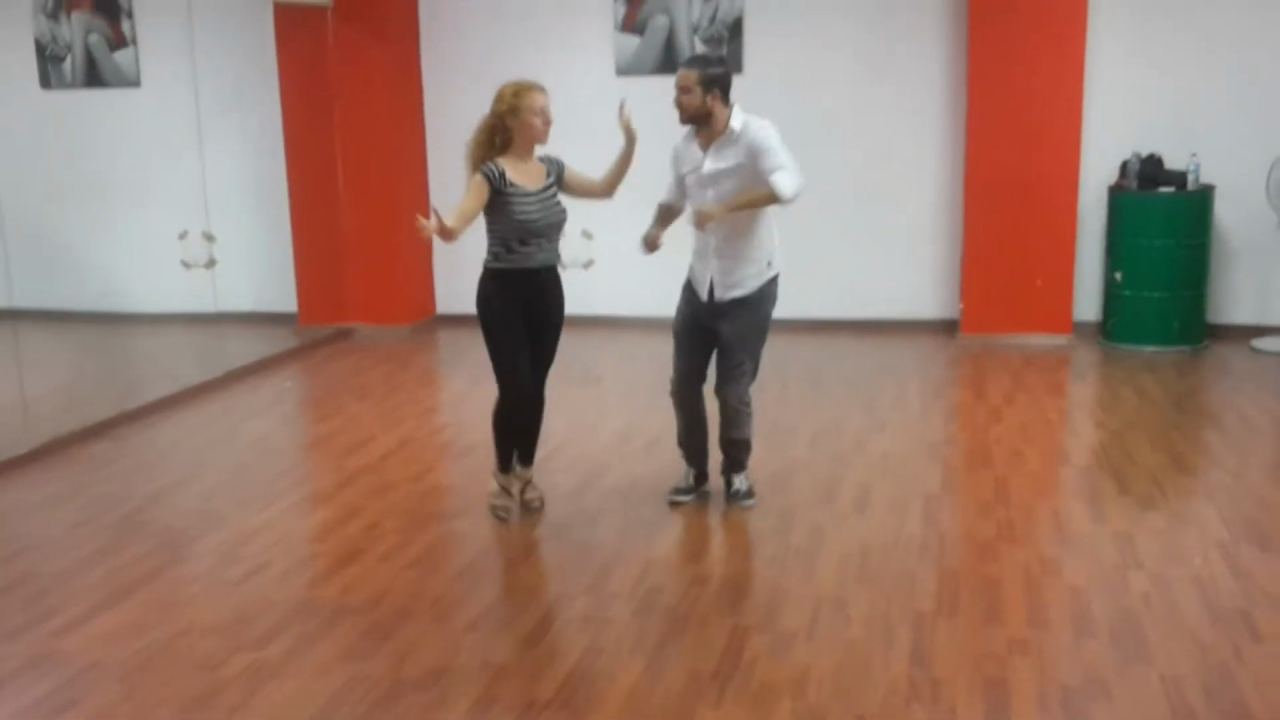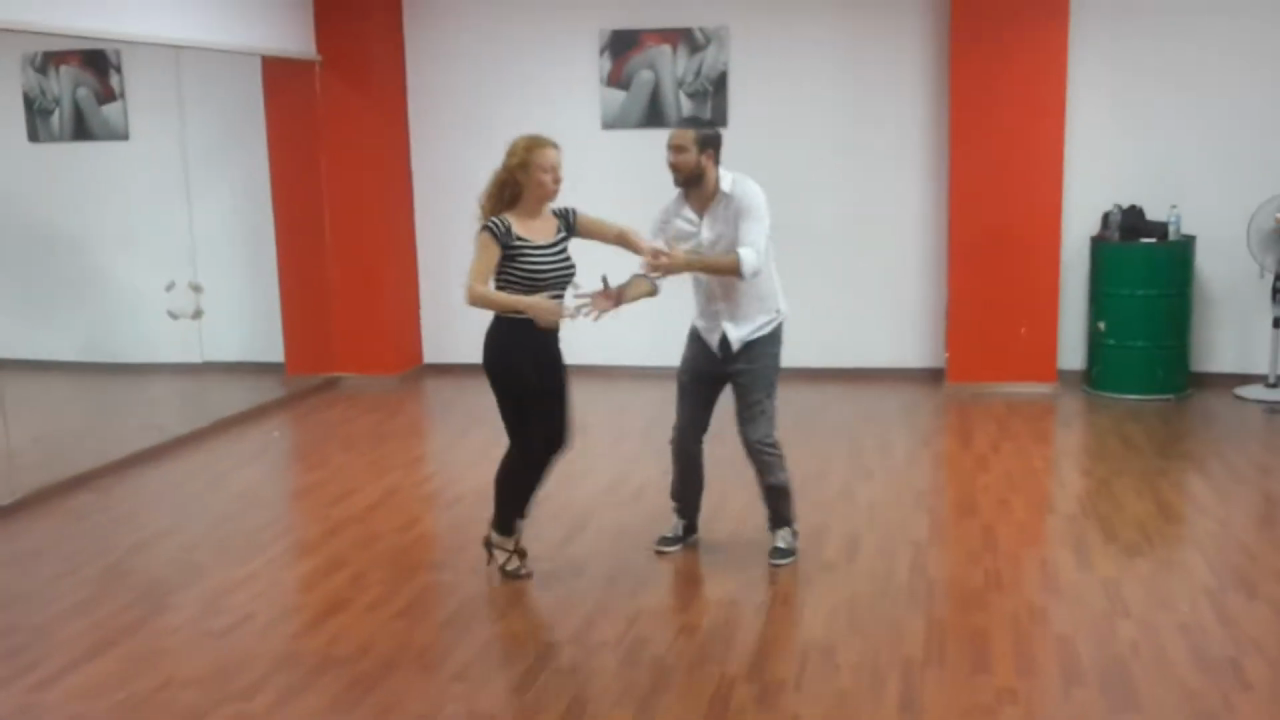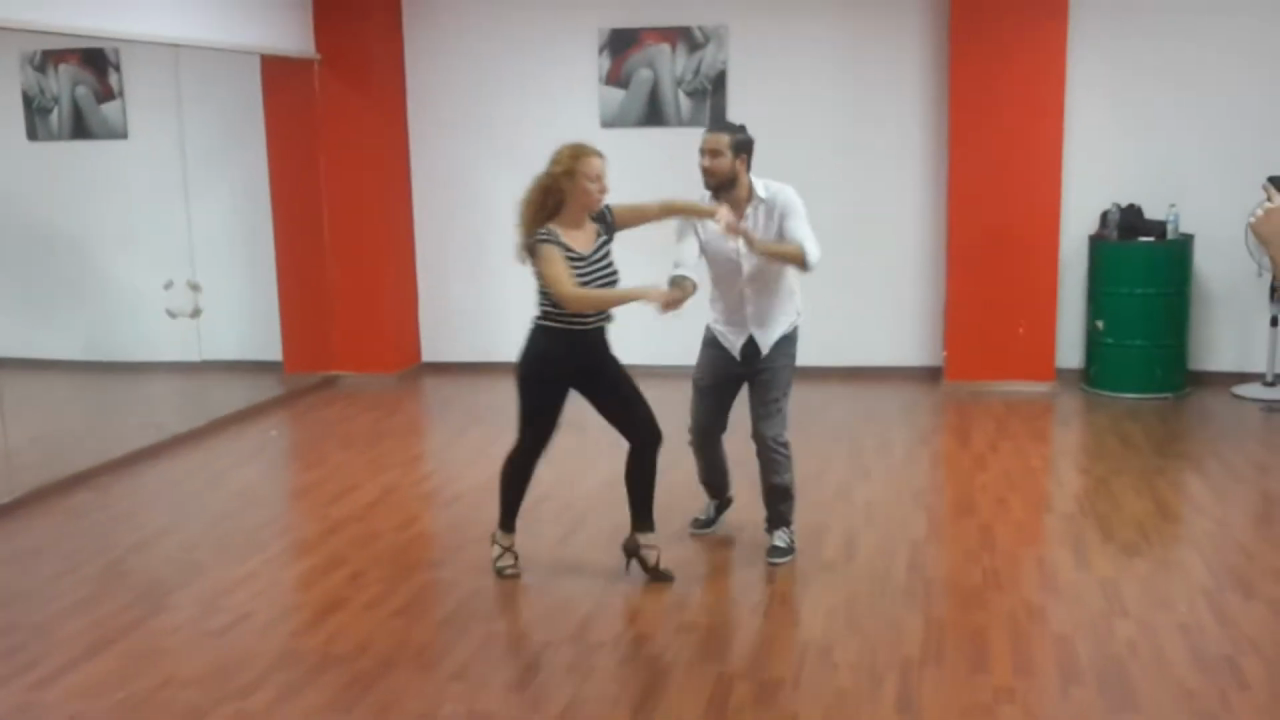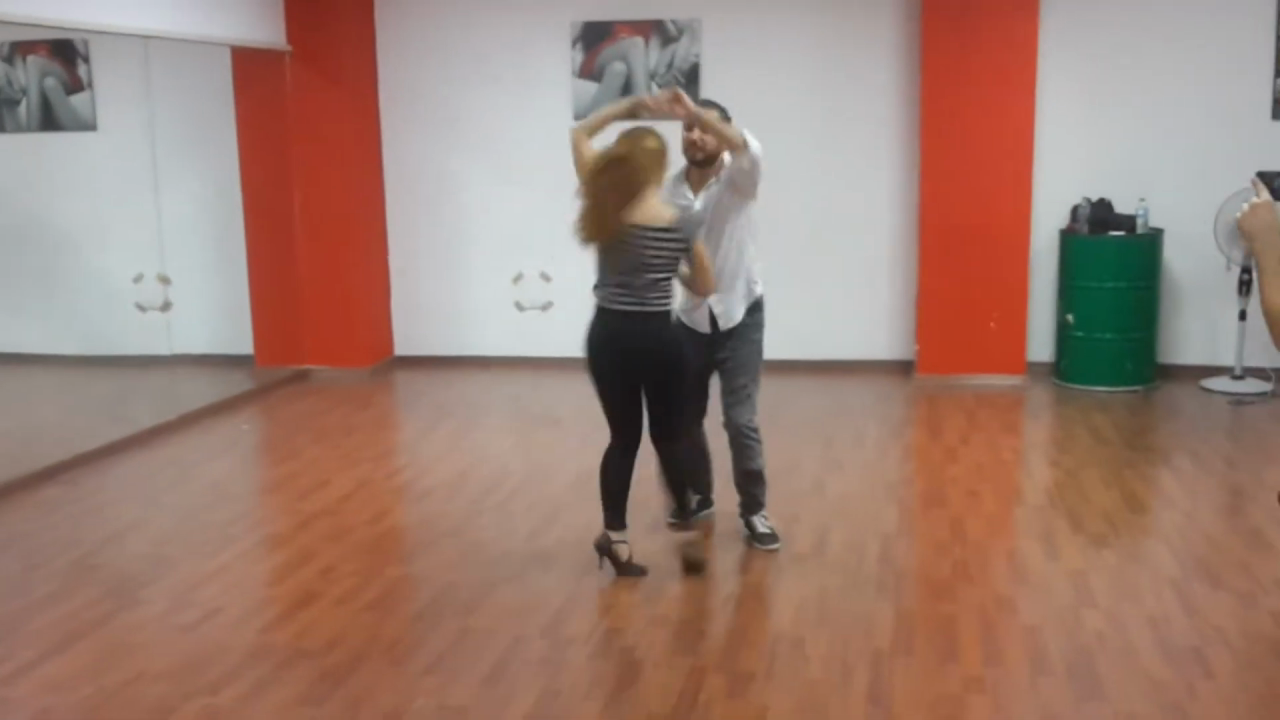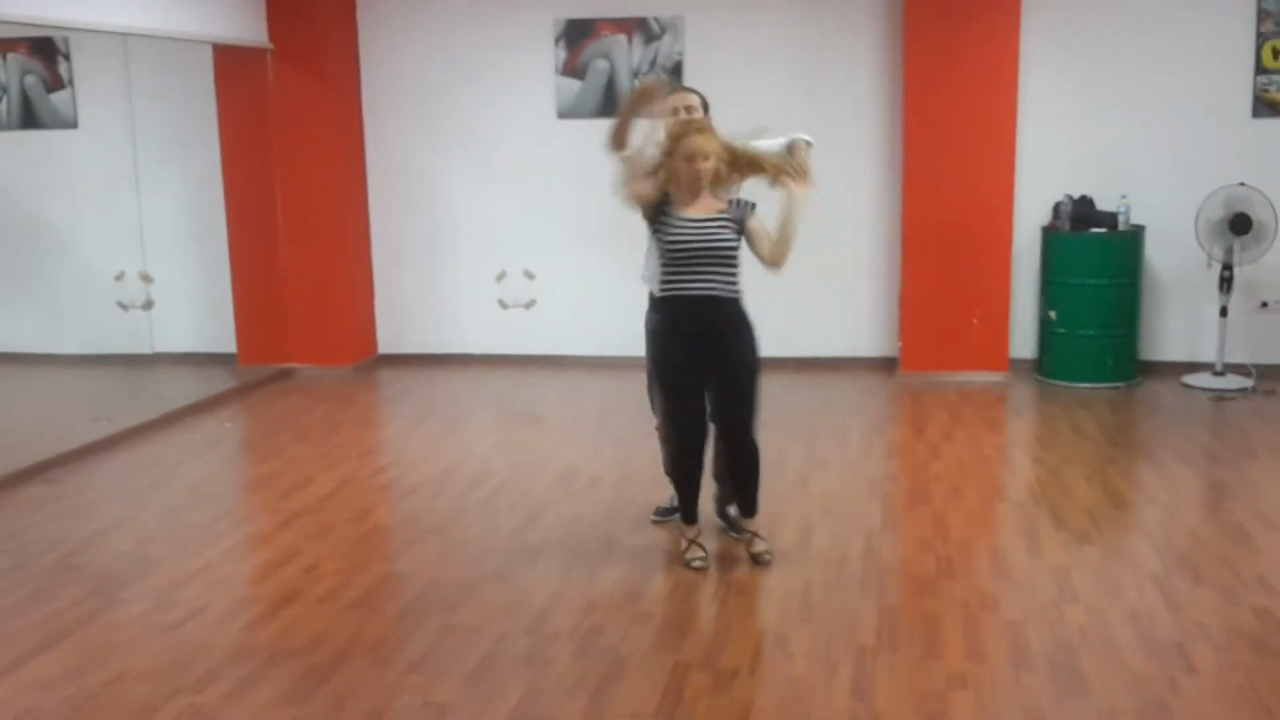
dt=0.3s
person 1, frame 1
left shoulder: (551, 169)
right shoulder: (491, 174)
left elbow: (604, 190)
right elbow: (459, 222)
left wrist: (629, 144)
right wrist: (442, 229)
left hip: (546, 290)
right hip: (502, 292)
left knee: (535, 387)
right knee: (516, 389)
left ankle: (524, 473)
right ankle: (507, 476)
person 1, frame 2
left shoulder: (564, 220)
right shoulder: (499, 228)
left elbow: (617, 233)
right elbow: (475, 292)
left wrist: (651, 253)
right wrist: (525, 303)
left hip: (546, 345)
right hip: (510, 346)
left knee: (551, 439)
right knee: (527, 443)
left ankle: (507, 522)
right ankle: (503, 538)
person 1, frame 3
left shoulder: (604, 221)
right shoulder: (545, 240)
left elbow: (661, 208)
right elbow: (570, 299)
left wrist: (713, 212)
right wrist: (634, 292)
left hip: (593, 352)
right hip: (551, 356)
left knee: (646, 437)
right knee: (531, 448)
left ankle: (641, 539)
right ankle: (504, 537)
person 1, frame 4
left shoulder: (605, 210)
right shoulder: (679, 225)
left elbow: (578, 135)
right elbow: (703, 287)
left wrist: (627, 106)
left hip: (607, 337)
right hip: (656, 340)
left knee: (624, 437)
right knee: (671, 436)
left ankle: (616, 536)
right ankle: (685, 535)
person 1, frame 5
left shoulder: (738, 210)
right shoulder: (659, 205)
left elbow: (774, 256)
right elbow: (632, 184)
left wrist: (791, 195)
left hip: (728, 328)
right hip: (677, 329)
left knee: (736, 431)
right knee: (684, 433)
left ankle: (749, 522)
right ankle: (692, 526)
person 2, frame 1
left shoulder: (756, 134)
right shoulder: (684, 148)
left elbow: (789, 184)
left wrist: (727, 206)
right wrist: (658, 227)
left hip: (750, 286)
right hip: (700, 283)
left knee: (733, 389)
right knee: (684, 385)
left ankle: (736, 470)
right ankle: (697, 469)
person 2, frame 2
left shoulder: (745, 194)
right shoulder: (671, 215)
left elbow: (750, 262)
right elbow: (651, 274)
left wrist: (689, 262)
right wrist: (617, 296)
left hip: (757, 333)
right hip: (707, 334)
left knee: (758, 437)
right knee: (685, 436)
left ankle: (782, 527)
right ankle: (686, 520)
person 2, frame 3
left shoulder: (780, 198)
right shoulder: (694, 216)
left elbow: (809, 256)
right elbow: (686, 271)
left wrist: (758, 245)
right wrist: (674, 294)
left hip: (776, 335)
right hip: (723, 336)
left knee: (770, 435)
right knee: (703, 431)
left ankle: (780, 526)
right ankle: (717, 499)
person 2, frame 4
left shoulder: (740, 173)
right shoulder: (670, 189)
left elbow: (746, 147)
left wrist: (692, 109)
left hip: (739, 315)
right hip: (691, 317)
left knee: (740, 418)
right knee: (685, 418)
left ankle: (755, 511)
right ankle: (700, 494)
person 2, frame 5
right shoulder: (651, 162)
left elbow: (792, 144)
right elbow: (618, 145)
left wrist: (798, 157)
right wrist: (633, 107)
left ankle: (729, 501)
right ankle: (682, 491)
